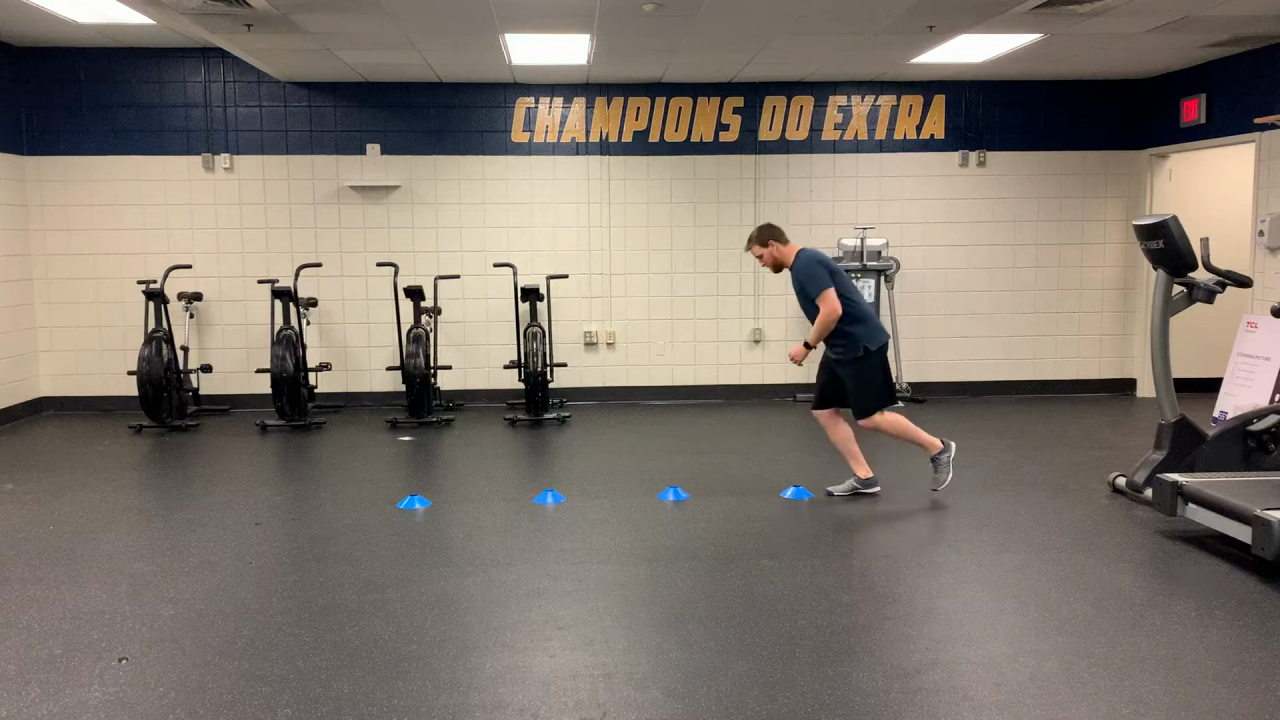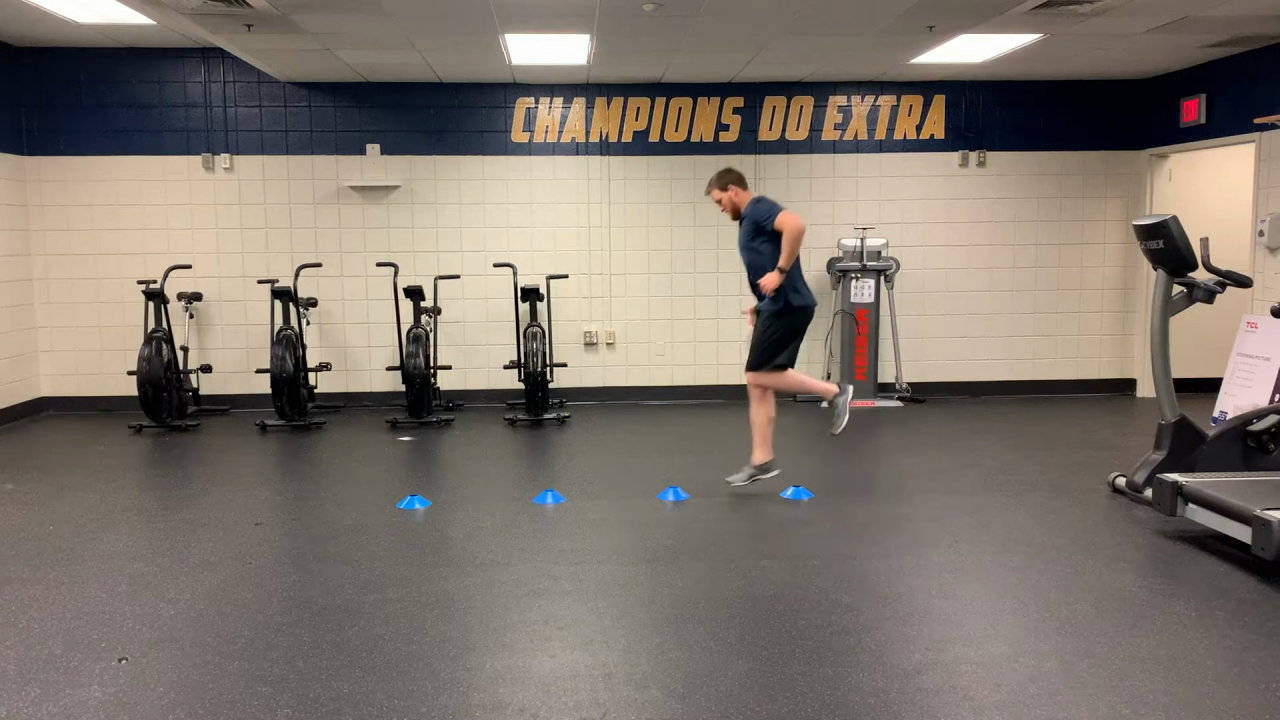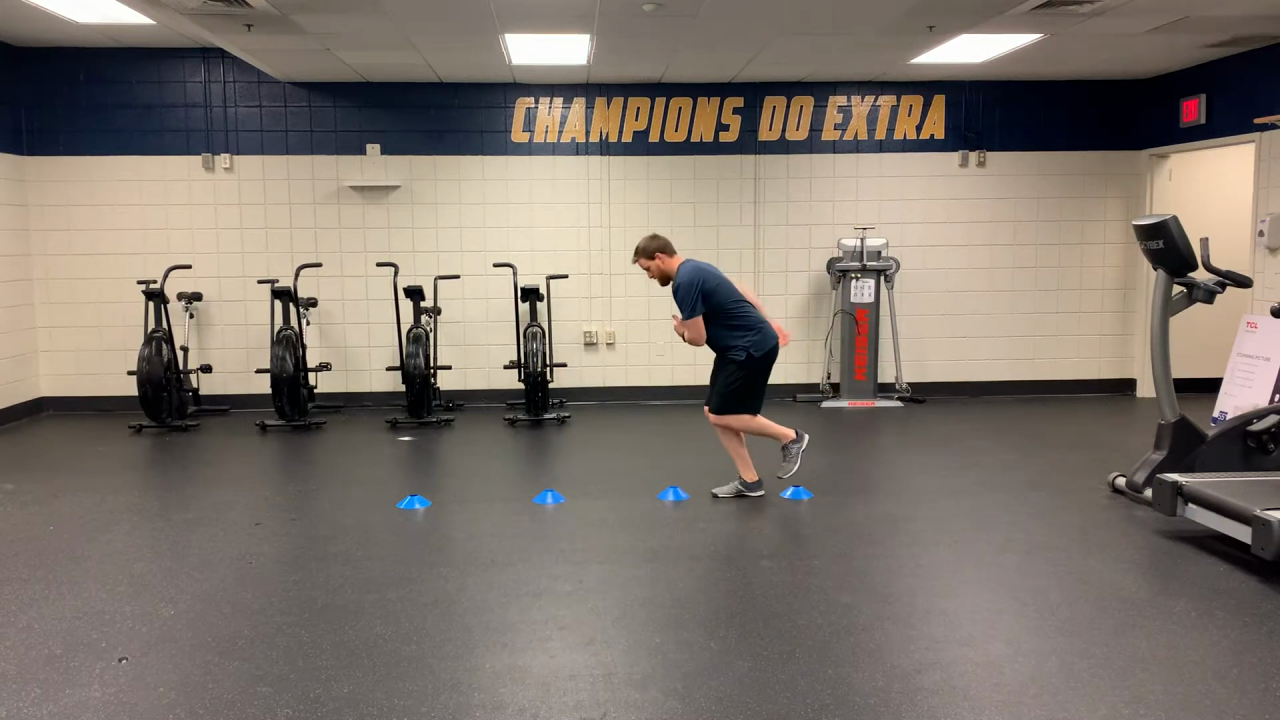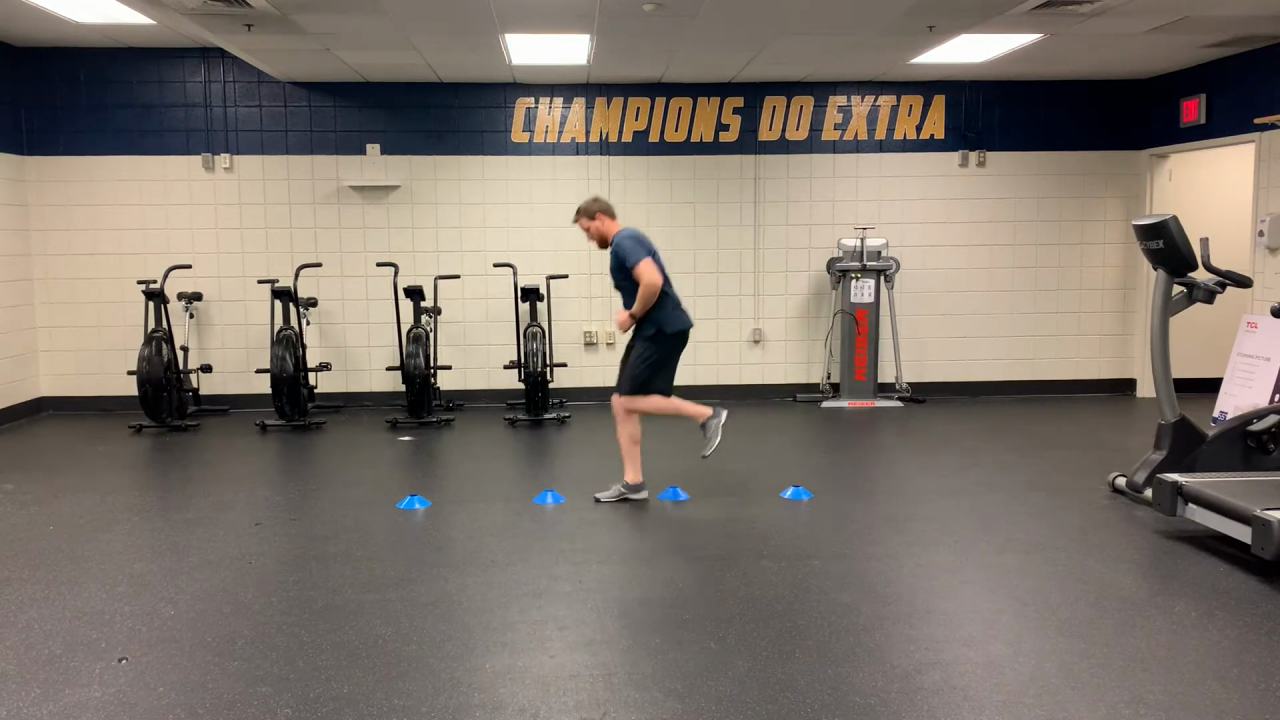
dt=0.7s
person 1, frame 1
left shoulder: (806, 264)
right shoulder: (804, 264)
left elbow: (832, 311)
left wrist: (806, 346)
left hip: (861, 346)
right hip: (842, 349)
left knee: (869, 416)
right knee: (824, 411)
left ankle: (938, 449)
right ankle: (863, 477)
person 1, frame 2
left shoulder: (759, 208)
right shoulder: (749, 220)
left elbow: (795, 226)
left wrist: (780, 272)
right wrist: (759, 306)
left hip: (787, 305)
right hip: (776, 307)
left knee: (758, 376)
right knee: (758, 384)
left ankle: (833, 392)
right ankle: (761, 461)
person 1, frame 3
left shoulder: (685, 282)
right shoulder: (693, 271)
left elbow: (697, 337)
right elbow: (742, 292)
left wrist: (681, 330)
right wrist: (769, 322)
left hip: (751, 348)
right hip: (743, 346)
left knee: (722, 416)
right knee: (714, 412)
left ankle: (791, 437)
right ankle: (749, 480)
person 1, frame 4
left shoulder: (625, 242)
right shoulder: (624, 243)
left elbow: (653, 280)
left wrist: (633, 314)
right wrist: (634, 315)
left hip: (663, 330)
right hip: (652, 330)
left knee: (631, 401)
right knee: (620, 404)
left ankle: (707, 415)
right ankle: (633, 482)
